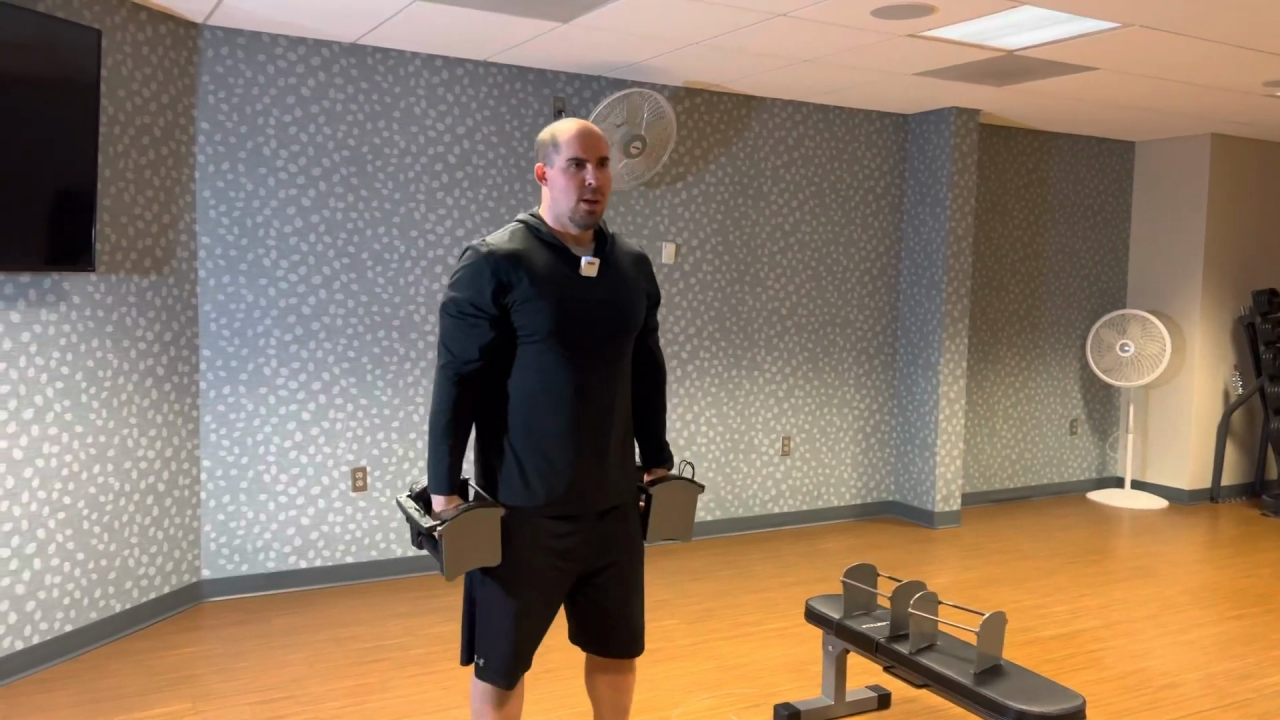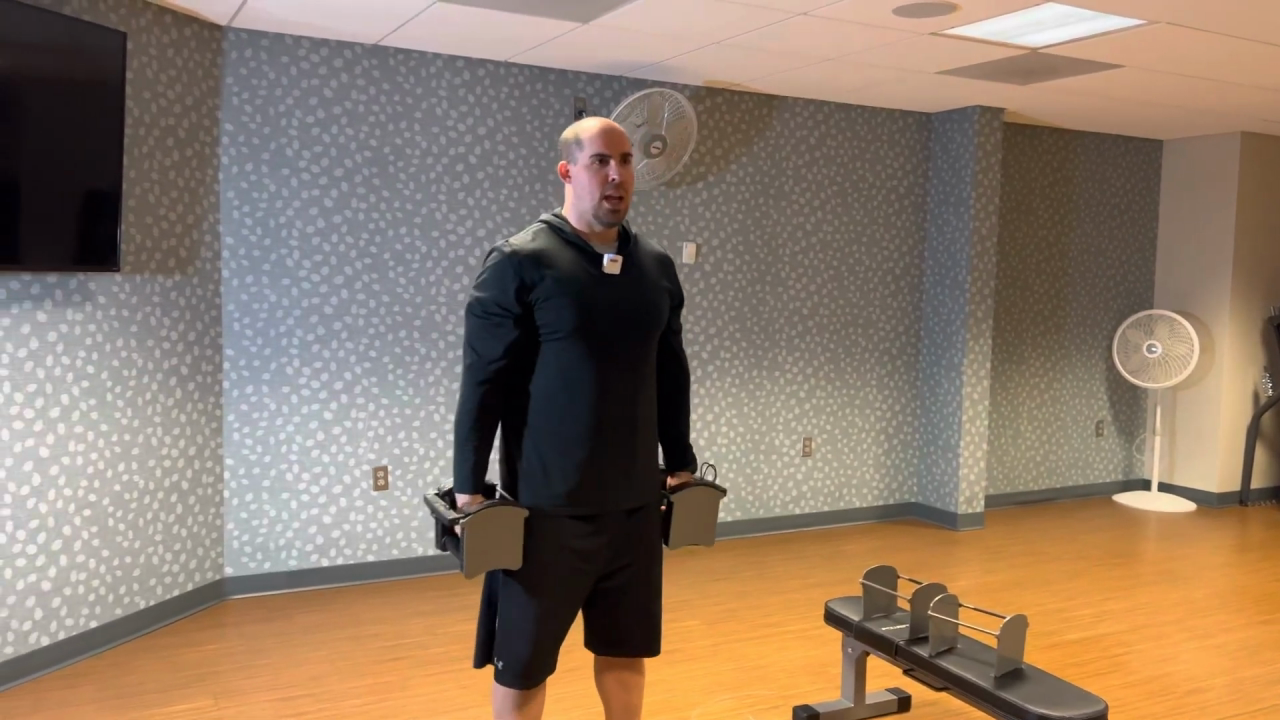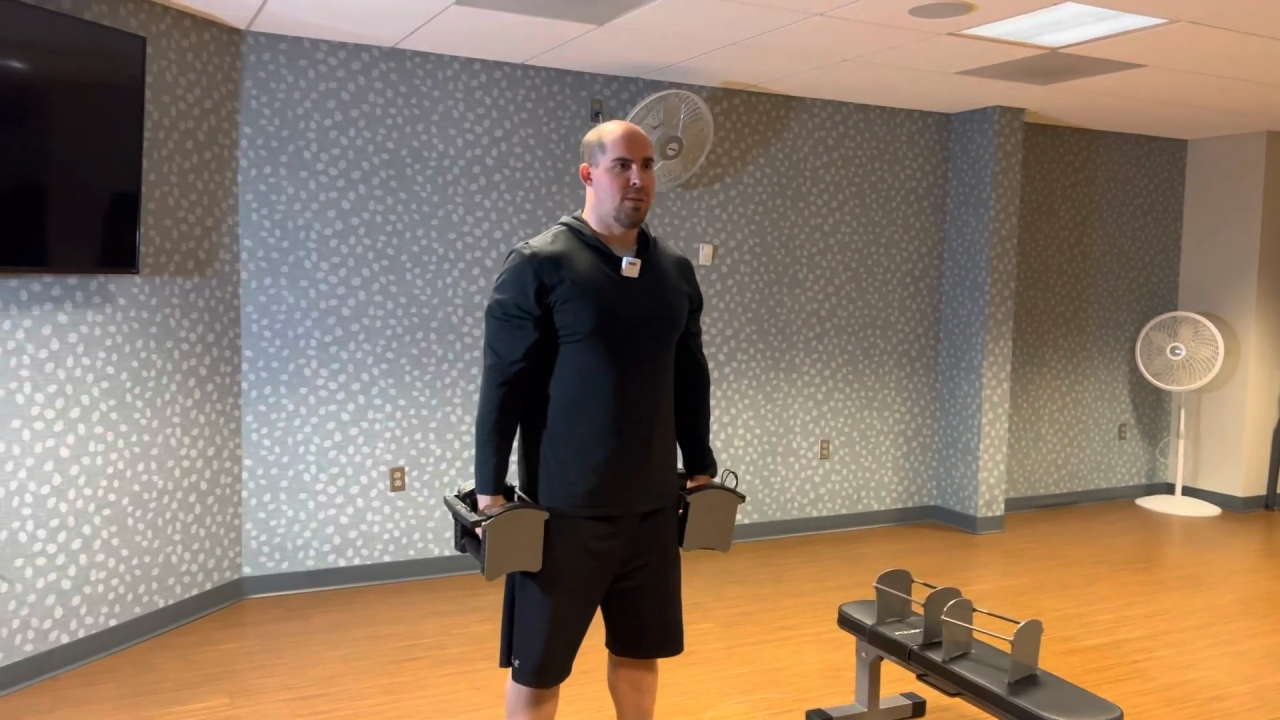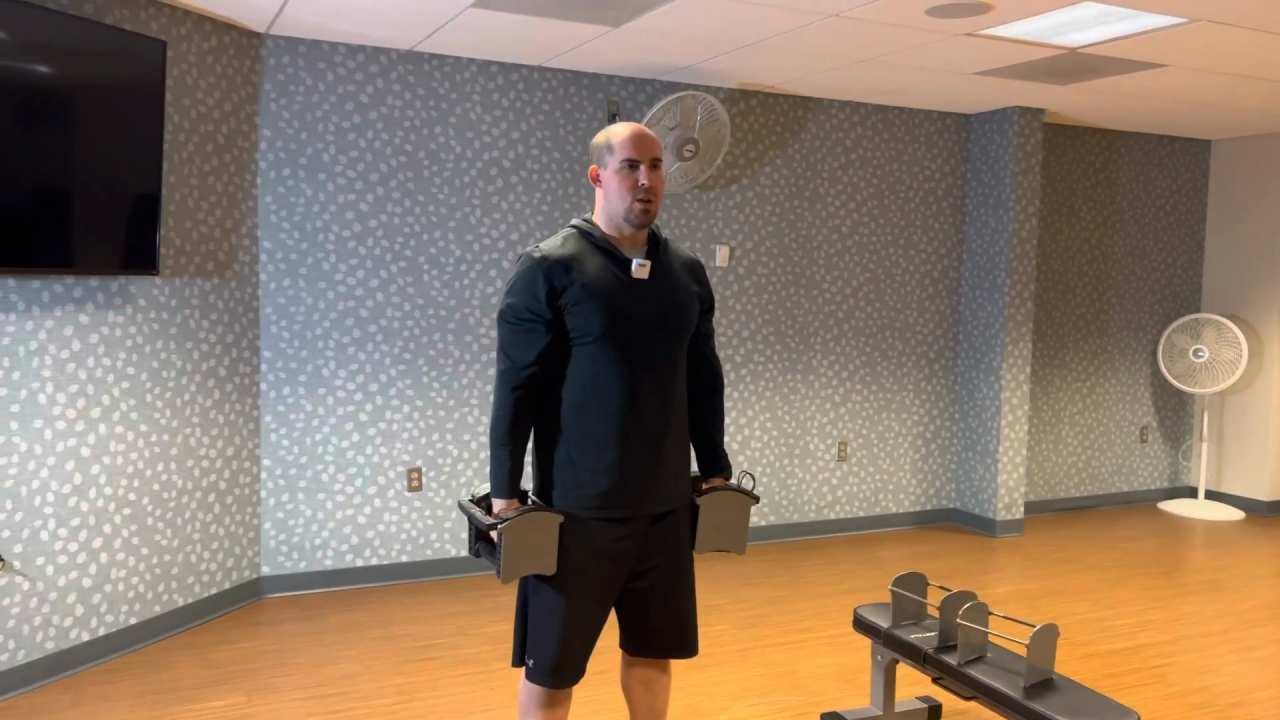
dt=0.4s
person 1, frame 1
left shoulder: (633, 267)
right shoulder: (493, 263)
right elbow: (456, 381)
left wrist: (657, 460)
right wrist: (445, 487)
left hip: (613, 498)
right hip: (523, 504)
left knee: (616, 645)
right knee: (502, 658)
person 1, frame 2
left shoulder: (656, 268)
right shoulder: (518, 264)
right elbow: (482, 382)
left wrist: (681, 464)
right wrist: (469, 486)
left hip: (635, 499)
right hip: (547, 504)
left knee: (626, 646)
right knee: (523, 659)
person 1, frame 3
left shoulder: (676, 272)
right shoulder: (538, 265)
left elbow: (691, 378)
right elbow: (503, 383)
left wrist: (700, 467)
right wrist: (490, 487)
left hip: (652, 501)
right hip: (562, 505)
left knee: (640, 648)
right knee: (538, 659)
person 1, frame 4
left shoulder: (687, 273)
right shoulder: (548, 268)
left elbow: (704, 379)
right elbow: (516, 387)
left wrist: (715, 469)
right wrist: (505, 492)
left hip: (665, 503)
right hip: (576, 507)
left knee: (654, 648)
right knee: (551, 661)
